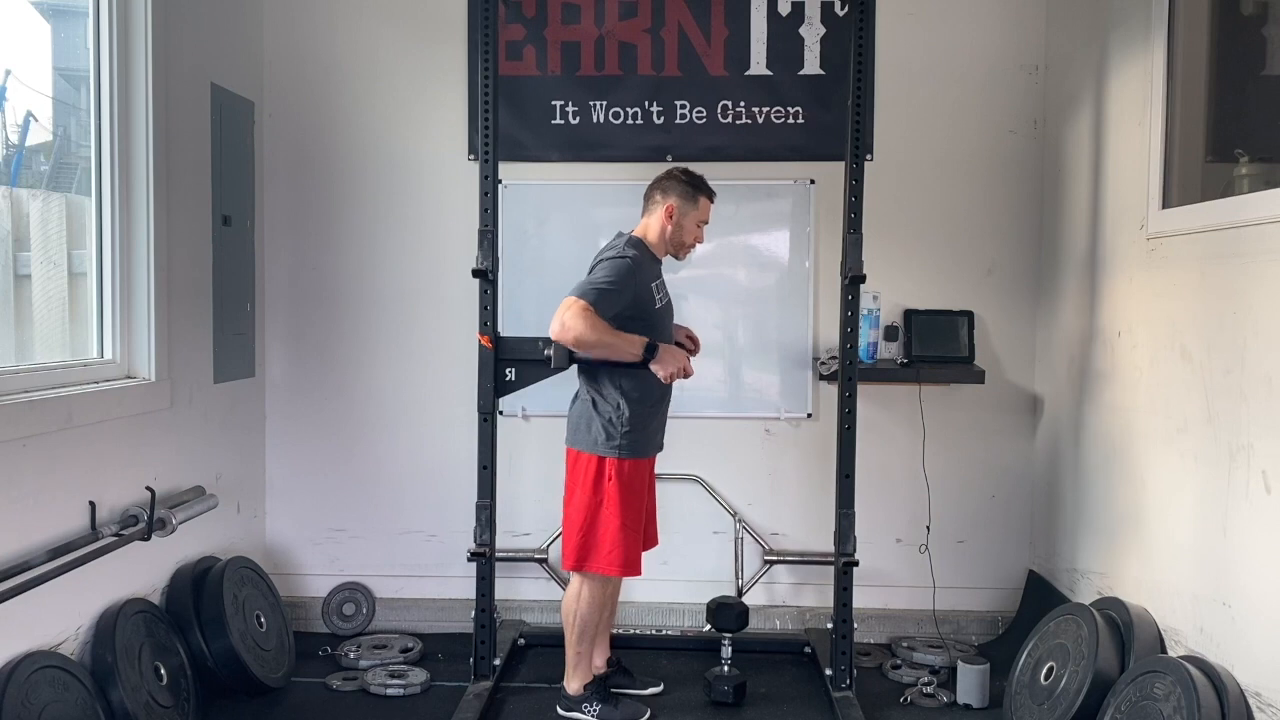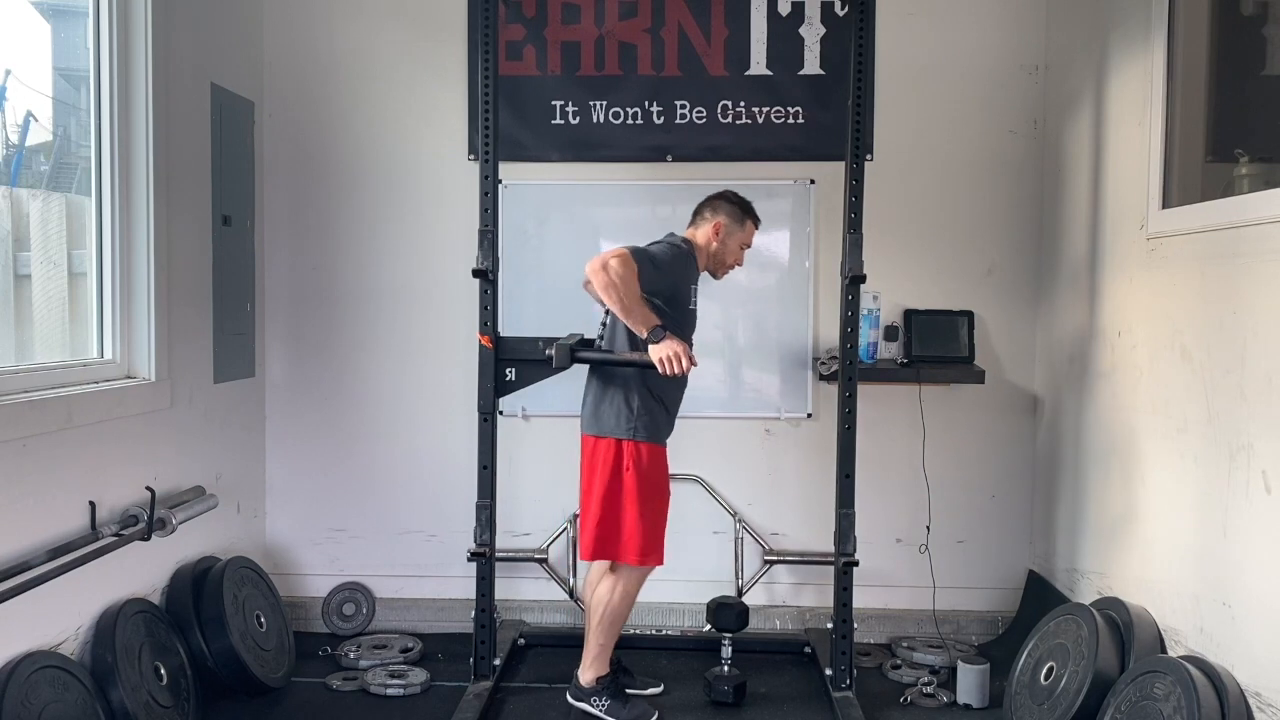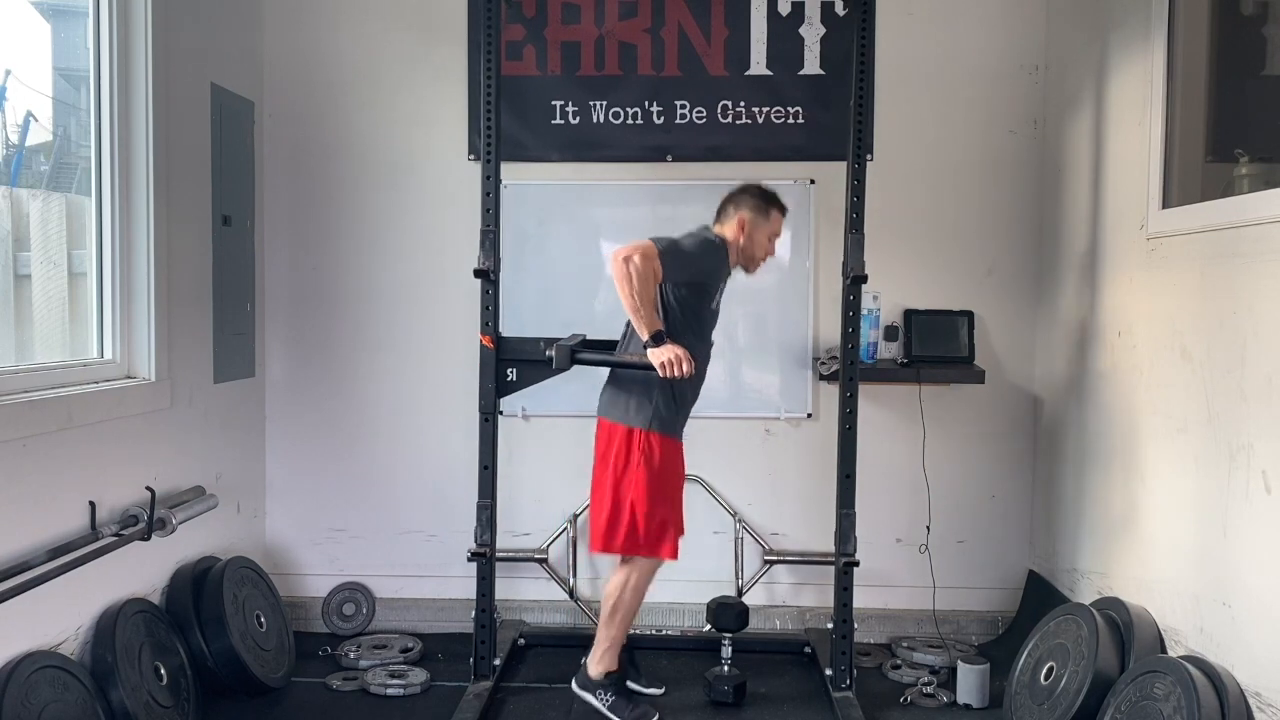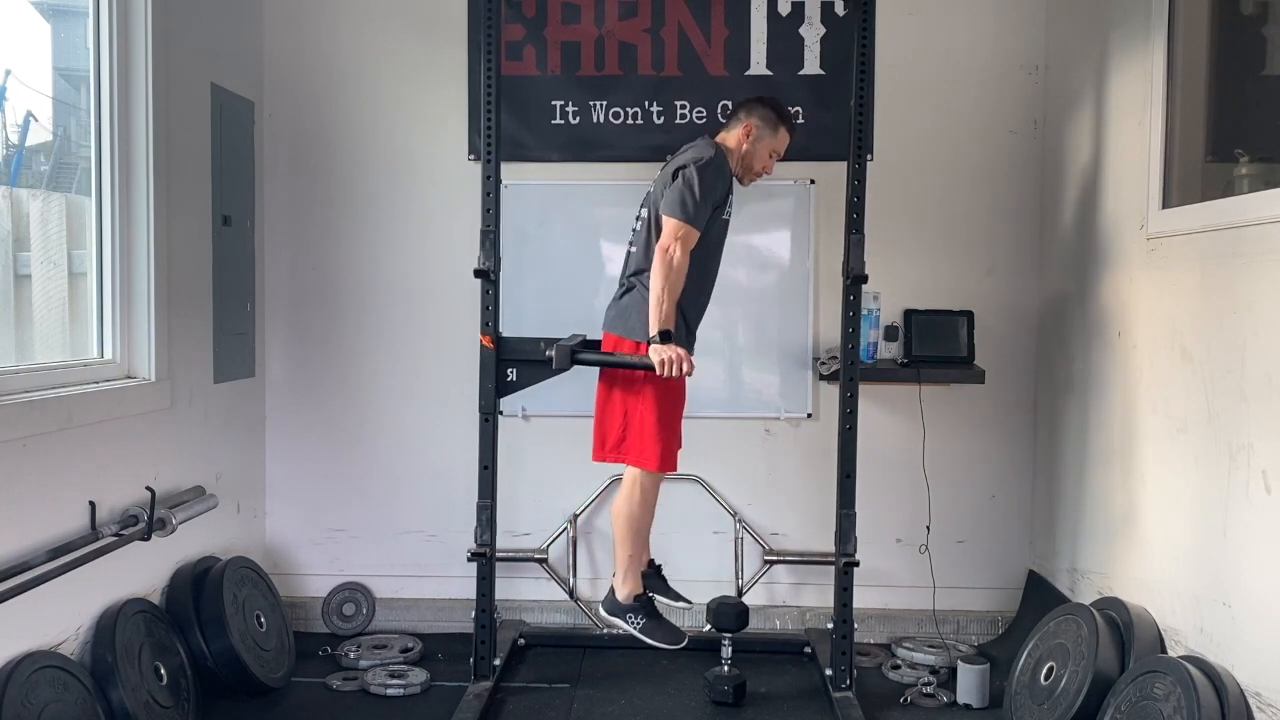
dt=0.5s
person 1, frame 1
left shoulder: (643, 260)
right shoulder: (625, 263)
right elbow: (567, 325)
left wrist: (668, 330)
right wrist: (652, 351)
left hip: (631, 439)
right hip: (609, 441)
left knee: (613, 562)
right knee: (595, 567)
left ankle: (601, 664)
person 1, frame 2
left shoulder: (675, 264)
right shoulder: (675, 257)
left elbow: (594, 281)
right elbow: (604, 268)
right wrist: (655, 334)
left hip: (624, 424)
right hip: (626, 428)
left knee: (611, 555)
right knee: (629, 559)
left ankle: (600, 663)
person 1, frame 3
left shoulder: (709, 263)
right shoulder: (704, 252)
left elbow: (654, 286)
right elbow: (629, 260)
right wrist: (654, 340)
left hip: (653, 420)
right hip: (641, 420)
left knee: (644, 549)
right knee: (645, 551)
left ankle: (612, 655)
right ankle: (597, 672)
person 1, frame 4
left shoulder: (703, 168)
right shoulder: (707, 164)
right elbow: (672, 249)
right wrist: (663, 336)
left hip: (654, 335)
right hip: (645, 336)
left knee: (652, 464)
right knee: (646, 466)
left ankle: (641, 566)
right ankle: (626, 596)
